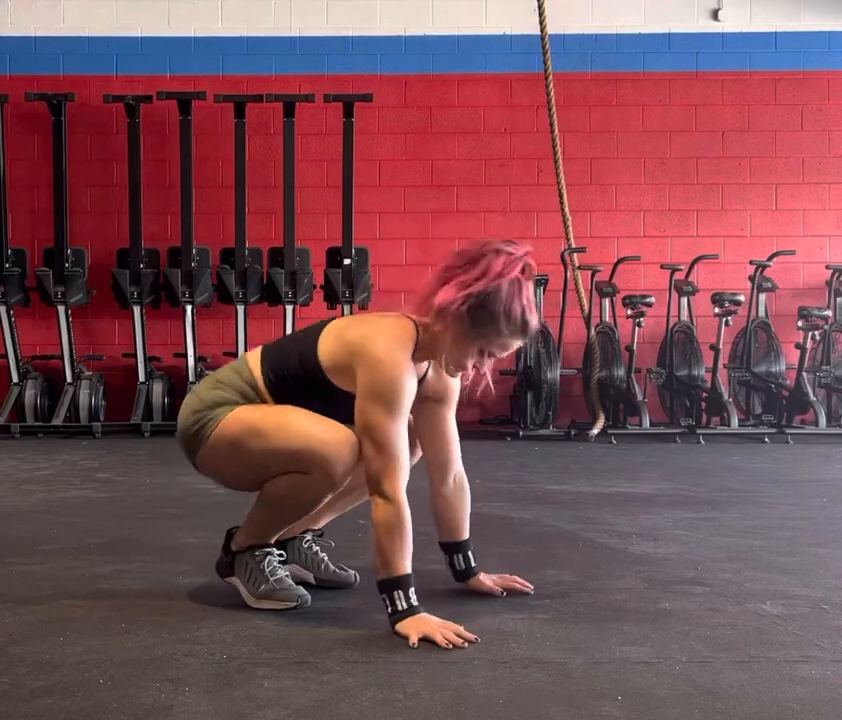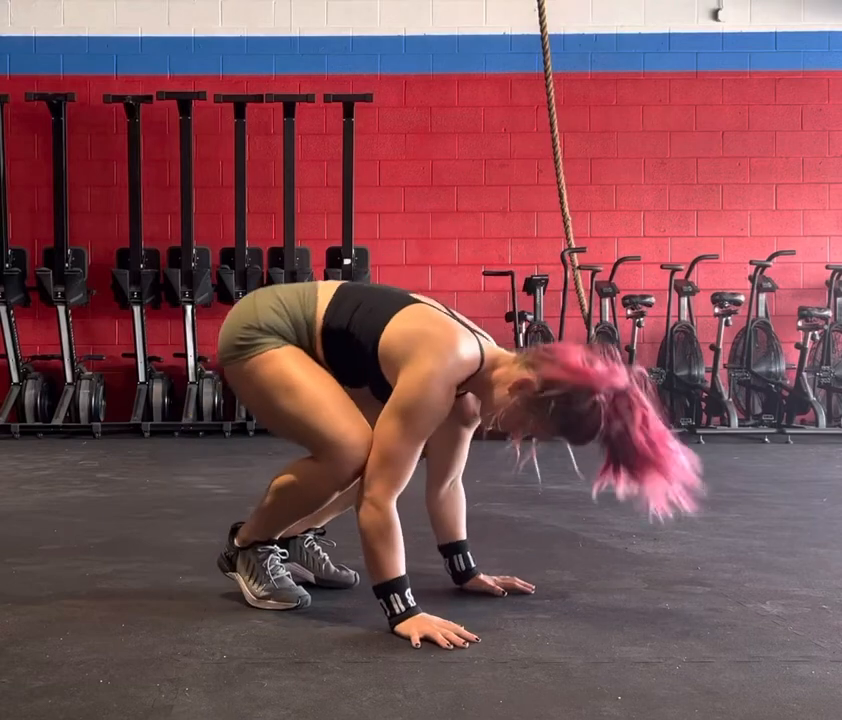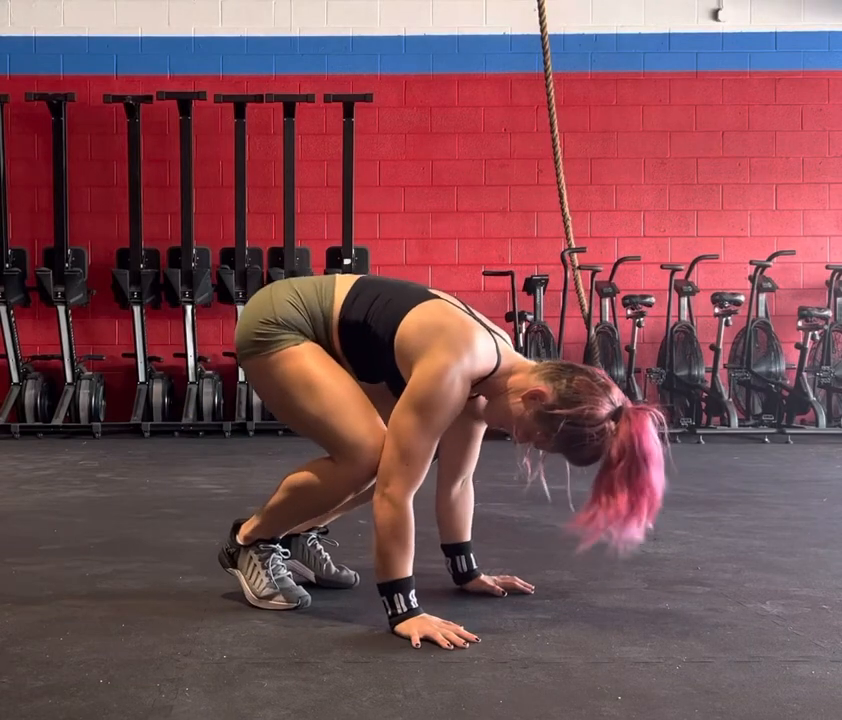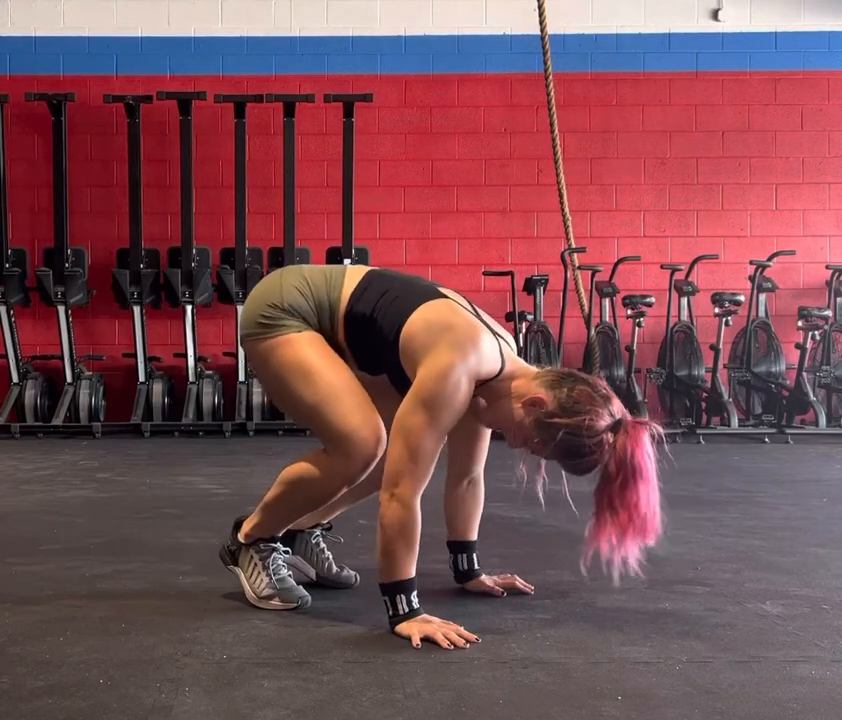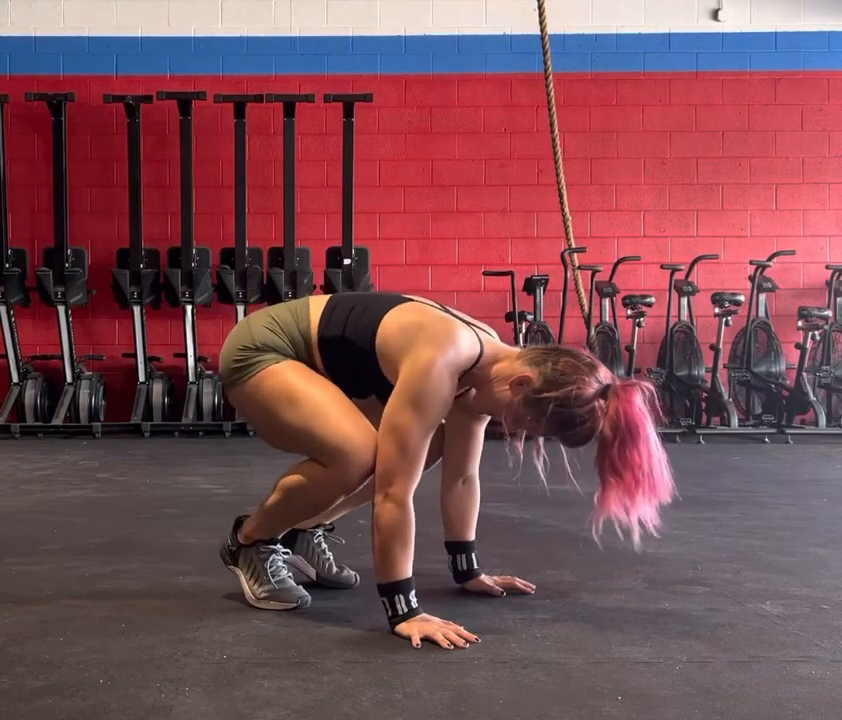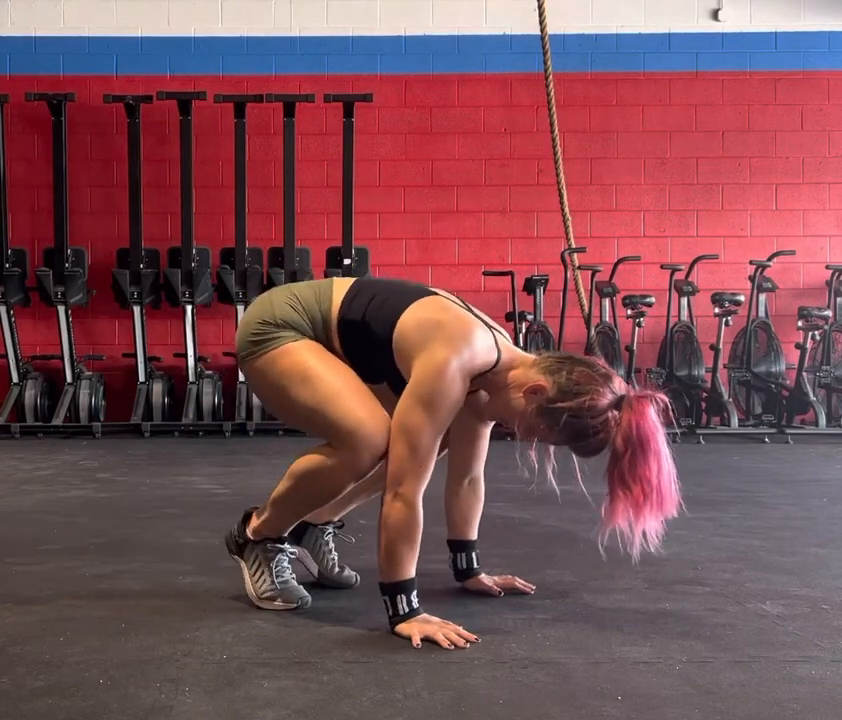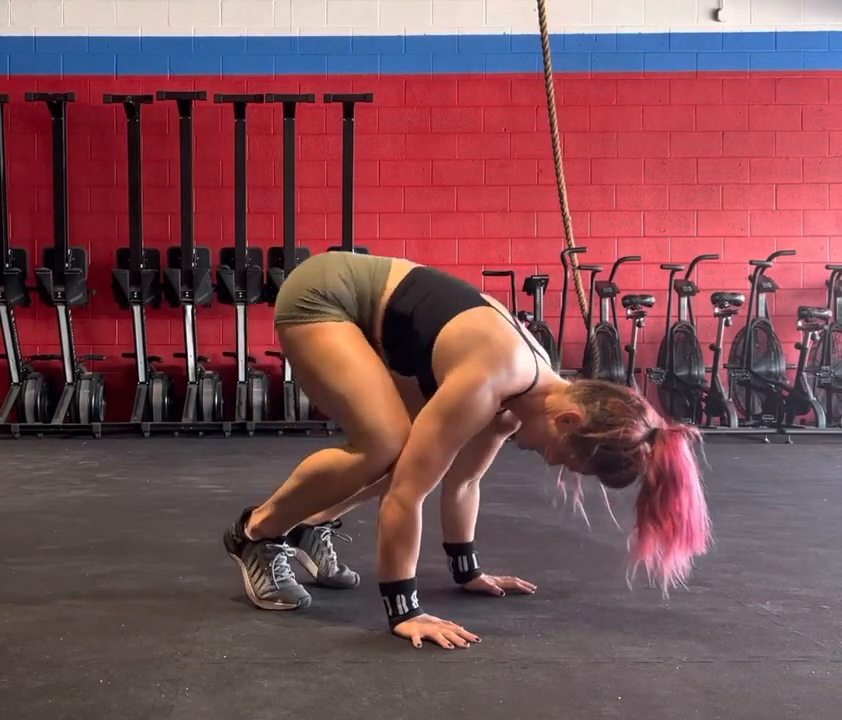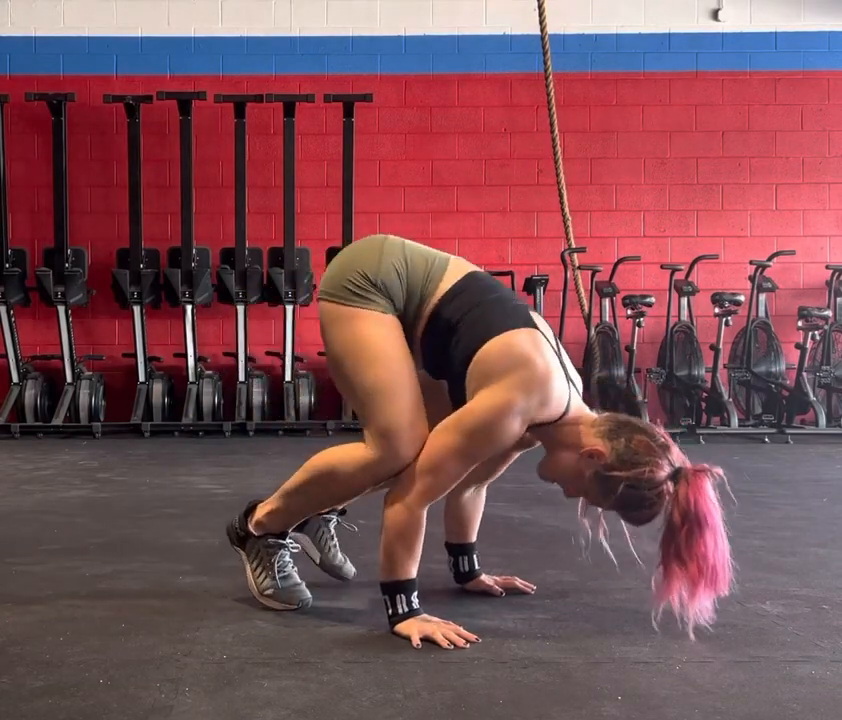
dt=0.5s
person 1, frame 1
left shoulder: (434, 368)
right shoulder: (389, 355)
left elbow: (449, 473)
right elbow: (388, 490)
left wrist: (467, 570)
right wrist: (405, 608)
left hip: (259, 407)
right hip: (215, 419)
left knee: (403, 447)
right knee: (336, 450)
left ankle: (292, 539)
right ankle: (246, 551)
person 1, frame 2
left shoulder: (484, 376)
right shoulder: (440, 370)
left elbow: (443, 481)
right elbow: (378, 496)
left wrist: (465, 571)
right wrist: (403, 611)
left hip: (309, 337)
right hip: (260, 328)
left knee: (396, 451)
right knee: (351, 452)
left ankle: (294, 539)
right ankle: (249, 546)
person 1, frame 3
left shoulder: (495, 369)
right shoulder: (454, 369)
left elbow: (454, 477)
right elbow: (396, 490)
left wrist: (466, 572)
right wrist: (405, 611)
left hip: (325, 332)
right hip: (281, 321)
left knee: (396, 452)
right knee: (366, 454)
left ankle: (296, 537)
right ankle: (249, 542)
person 1, frame 4
left shoulder: (500, 368)
right shoulder: (458, 370)
left elbow: (465, 476)
right elbow: (401, 490)
left wrist: (468, 570)
right wrist: (405, 611)
left hip: (330, 318)
right hip: (284, 309)
left knee: (405, 447)
right knee: (362, 448)
left ankle: (300, 531)
right ankle: (251, 538)
person 1, frame 5
left shoulder: (484, 364)
right shoulder: (440, 362)
left elbow: (462, 474)
right elbow: (394, 490)
left wrist: (467, 570)
right wrist: (404, 610)
left hip: (317, 355)
right hip: (262, 348)
left knee: (424, 444)
right knee: (359, 455)
left ankle: (302, 531)
right ankle: (250, 541)
person 1, frame 6
left shoulder: (496, 367)
right shoulder: (453, 363)
left elbow: (466, 475)
right elbow: (404, 490)
left wrist: (468, 569)
right wrist: (404, 610)
left hip: (328, 332)
right hip: (278, 324)
left knee: (427, 439)
right knee: (369, 439)
left ankle: (312, 527)
right ankle: (257, 536)
person 1, frame 7
left shoulder: (531, 389)
right shoulder: (490, 380)
left elbow: (459, 475)
right elbow: (405, 489)
left wrist: (468, 570)
right wrist: (404, 611)
left hip: (365, 305)
right hip: (322, 294)
left knee: (423, 448)
right knee: (386, 447)
left ankle: (311, 526)
right ankle: (257, 534)
person 1, frame 8
left shoulder: (557, 408)
right shoulder: (521, 403)
left elbow: (468, 477)
right elbow: (413, 493)
left wrist: (467, 570)
right wrist: (404, 610)
left hip: (406, 283)
right hip: (371, 277)
left knee: (432, 449)
right knee: (398, 450)
left ankle: (316, 514)
right ankle: (261, 526)
